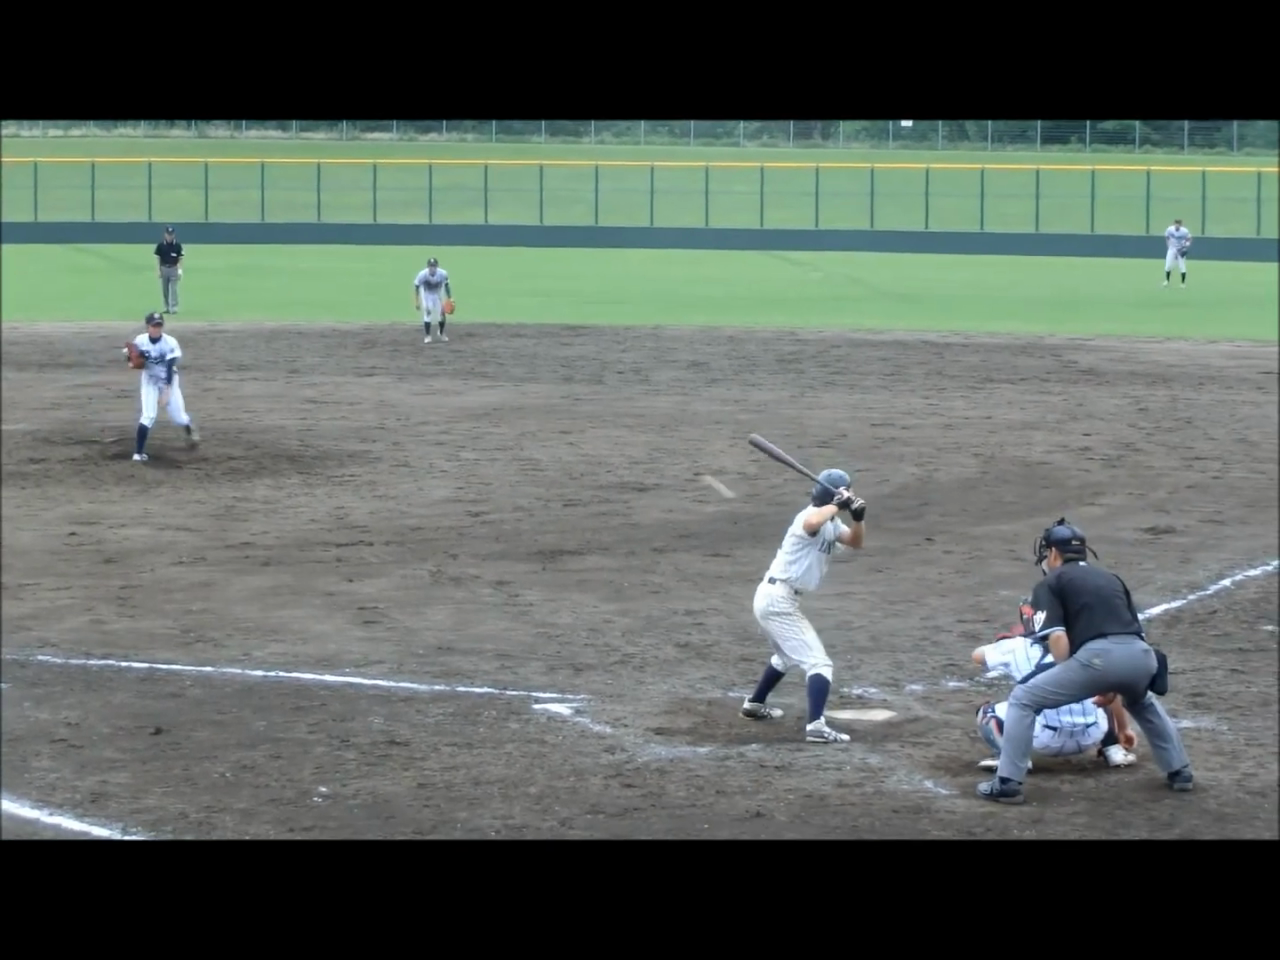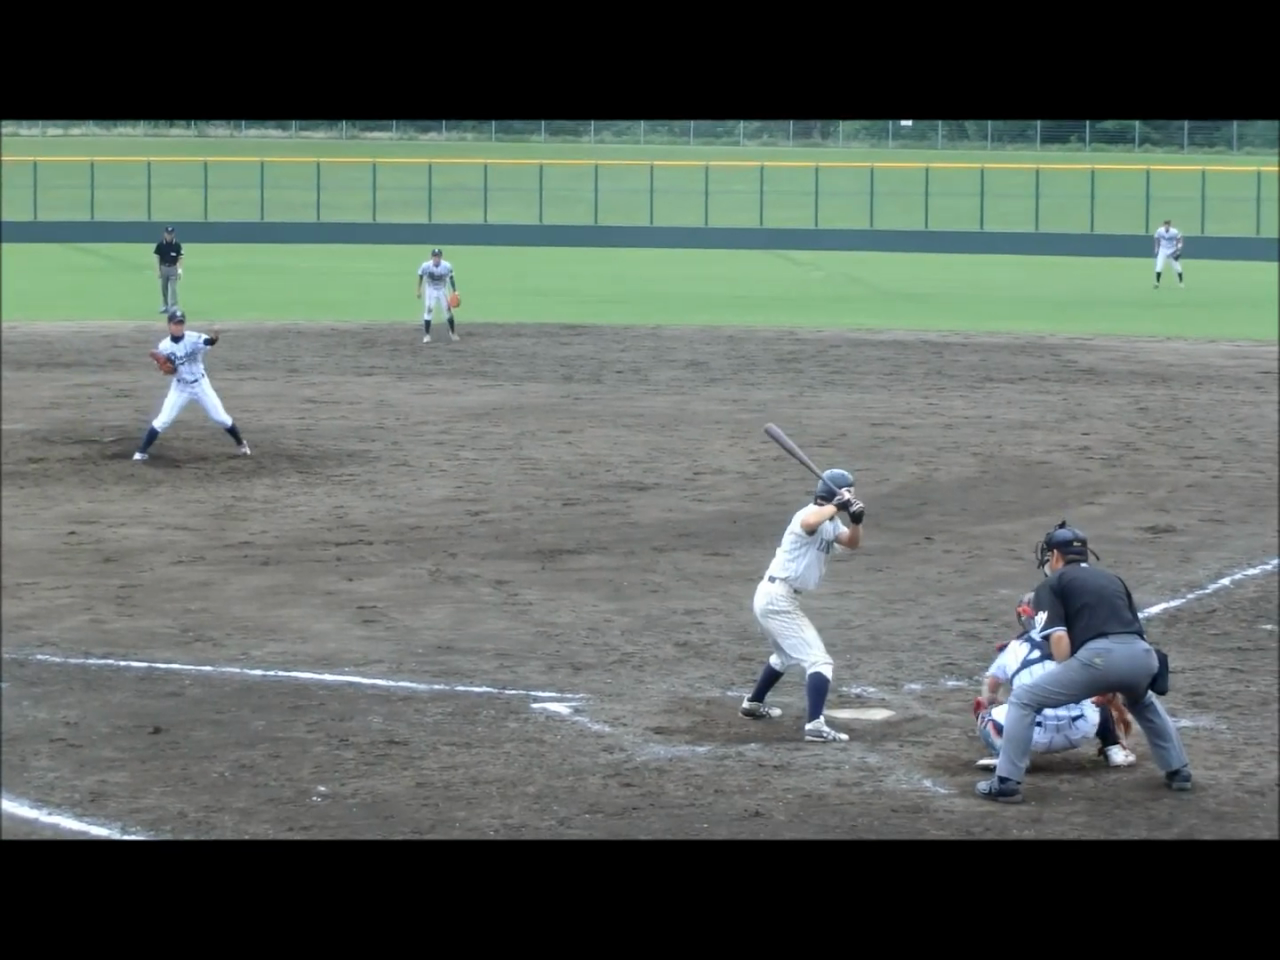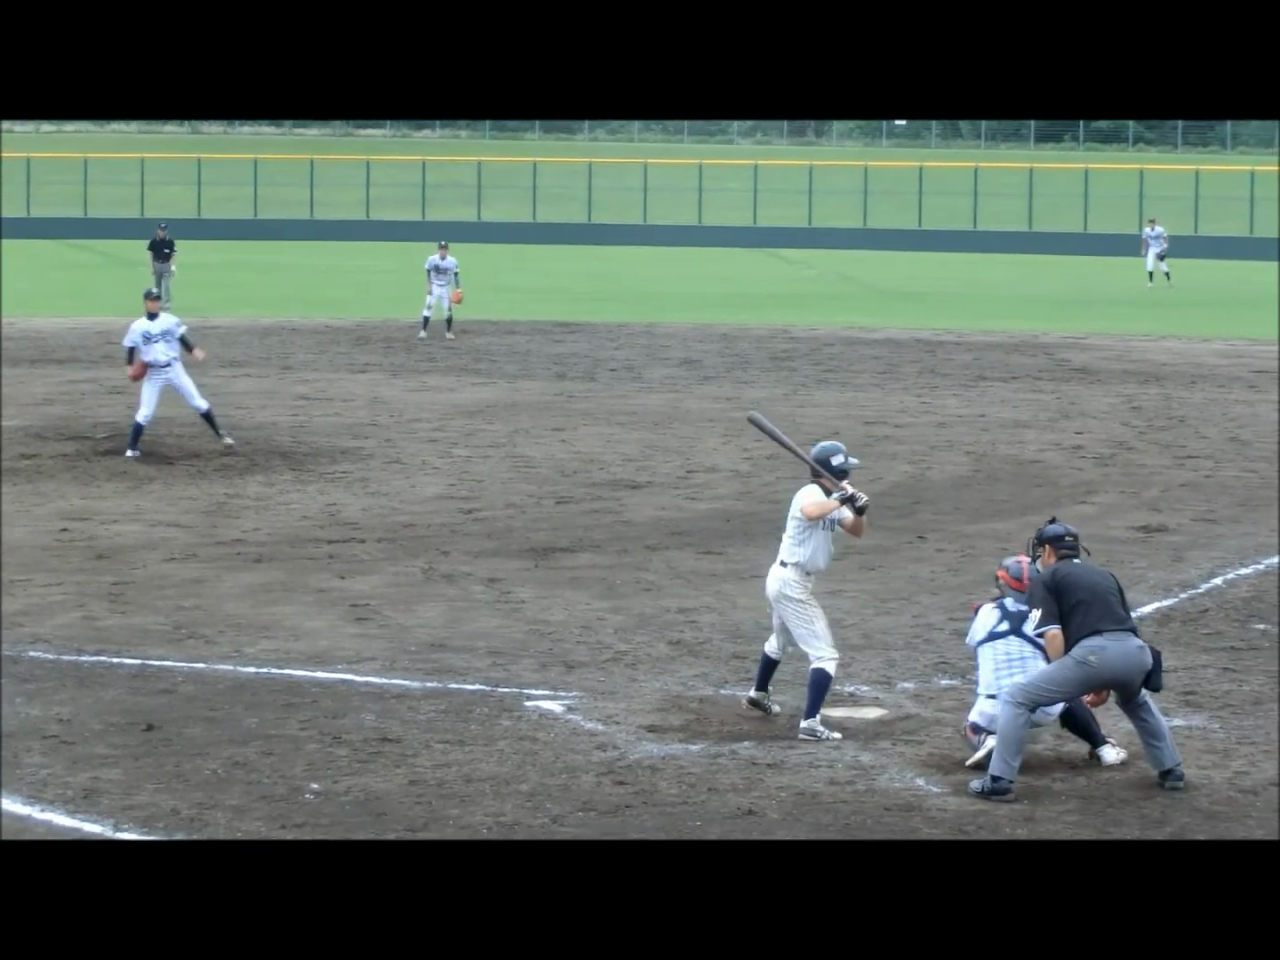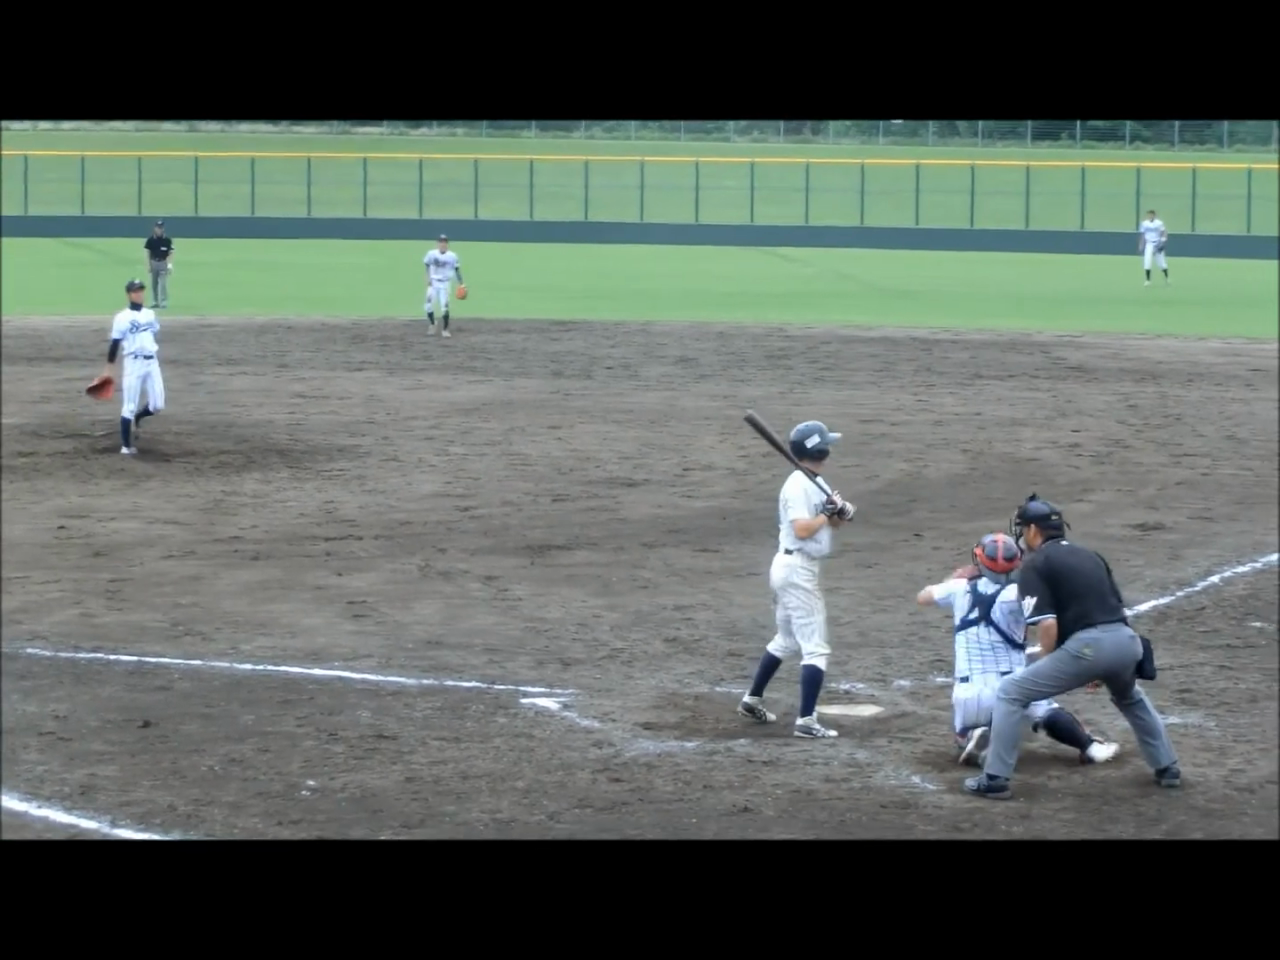
dt=0.3s
person 1, frame 1
left shoulder: (830, 521)
right shoulder: (810, 516)
left elbow: (855, 542)
right elbow: (813, 523)
left wrist: (857, 517)
right wrist: (838, 505)
left hip: (774, 598)
right hip: (777, 599)
left knee: (787, 656)
right knee: (818, 662)
left ankle: (755, 704)
right ankle: (816, 725)
person 1, frame 2
left shoulder: (829, 521)
right shoulder: (809, 514)
left elbow: (852, 543)
right elbow: (809, 523)
left wrist: (856, 519)
right wrist: (837, 505)
left hip: (773, 596)
right hip: (777, 598)
left knee: (786, 655)
right knee: (819, 660)
left ankle: (753, 702)
right ankle: (815, 724)
person 1, frame 3
left shoulder: (831, 498)
right shoulder: (810, 494)
left elbow: (856, 531)
right elbow: (810, 514)
left wrist: (858, 509)
right wrist: (840, 500)
left hip: (787, 579)
right hip: (792, 581)
left knee: (780, 640)
right knee: (824, 654)
left ankle: (759, 694)
right ankle: (810, 723)
person 1, frame 4
left shoulder: (816, 482)
right shoulder: (798, 485)
left elbow: (832, 523)
right elbow: (802, 530)
left wrist: (841, 511)
right wrist: (827, 512)
left hip: (790, 568)
right hip: (798, 569)
left knee: (785, 640)
right knee: (815, 648)
left ankle: (752, 699)
right ankle: (806, 721)
person 2, frame 1
left shoulder: (1050, 584)
right shoulder: (1111, 578)
left elbow: (1057, 637)
left wrist: (1068, 682)
right wrist: (1112, 685)
left hip: (1098, 657)
right hip: (1141, 656)
left knee: (1022, 700)
right knee: (1143, 703)
left ankle: (1007, 783)
right ankle: (1179, 772)
person 2, frame 2
left shoulder: (1051, 584)
right shoulder: (1113, 579)
left elbow: (1059, 637)
left wrist: (1069, 682)
right wrist: (1112, 685)
left hip: (1099, 656)
right hip: (1142, 655)
left knee: (1023, 699)
right knee: (1143, 702)
left ankle: (1006, 782)
right ankle: (1178, 771)
person 2, frame 3
left shoulder: (1045, 580)
right shoulder: (1104, 576)
left elbow: (1053, 635)
left wrist: (1061, 681)
right wrist: (1106, 682)
left hip: (1093, 654)
right hip: (1135, 652)
left knee: (1016, 698)
right knee: (1135, 701)
left ankle: (999, 782)
right ankle: (1171, 770)
person 2, frame 4
left shoulder: (1034, 565)
right shoulder: (1091, 557)
left elbow: (1047, 625)
left wrist: (1048, 666)
left hip: (1086, 647)
right hip: (1126, 641)
left knee: (1010, 694)
right knee: (1130, 698)
left ankle: (995, 779)
right ankle: (1167, 768)
